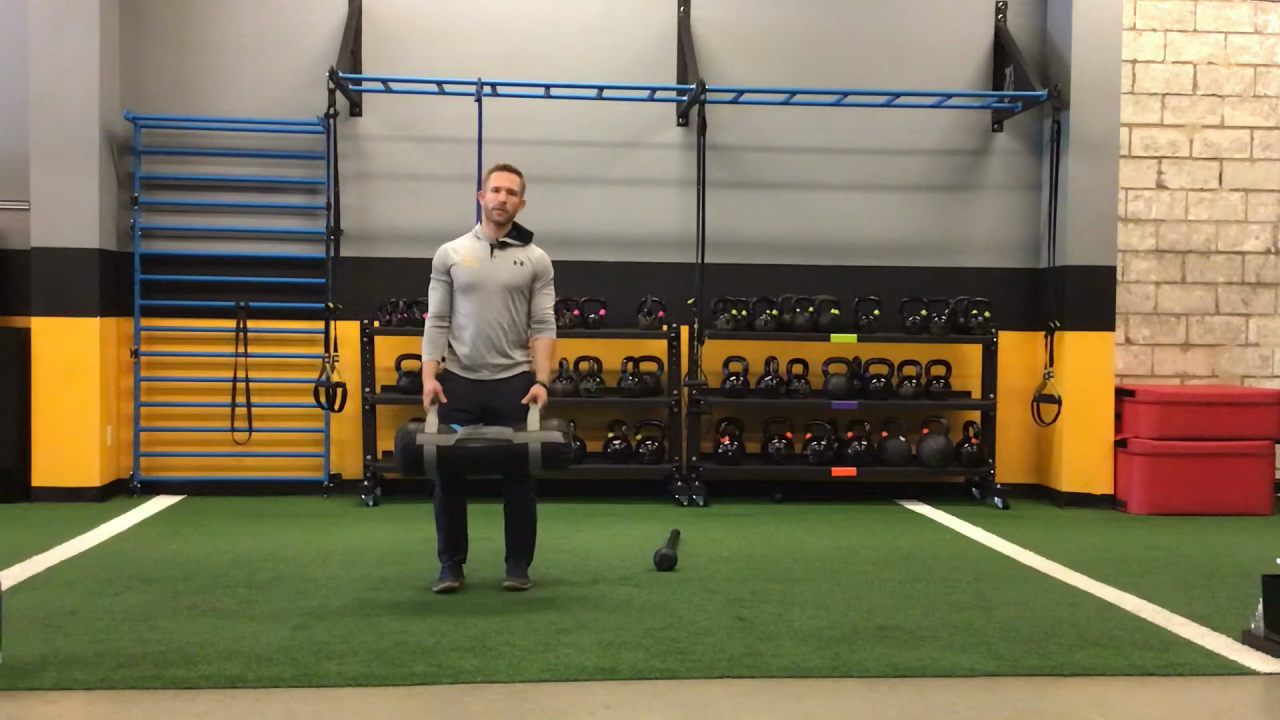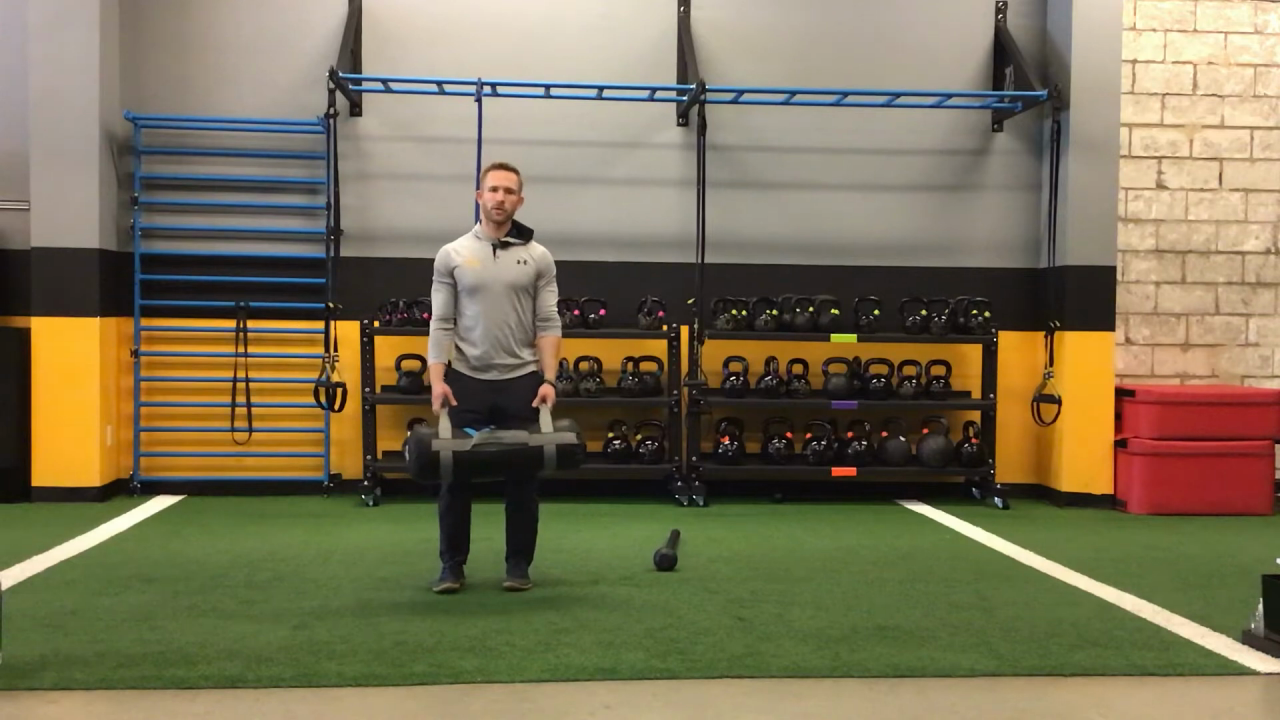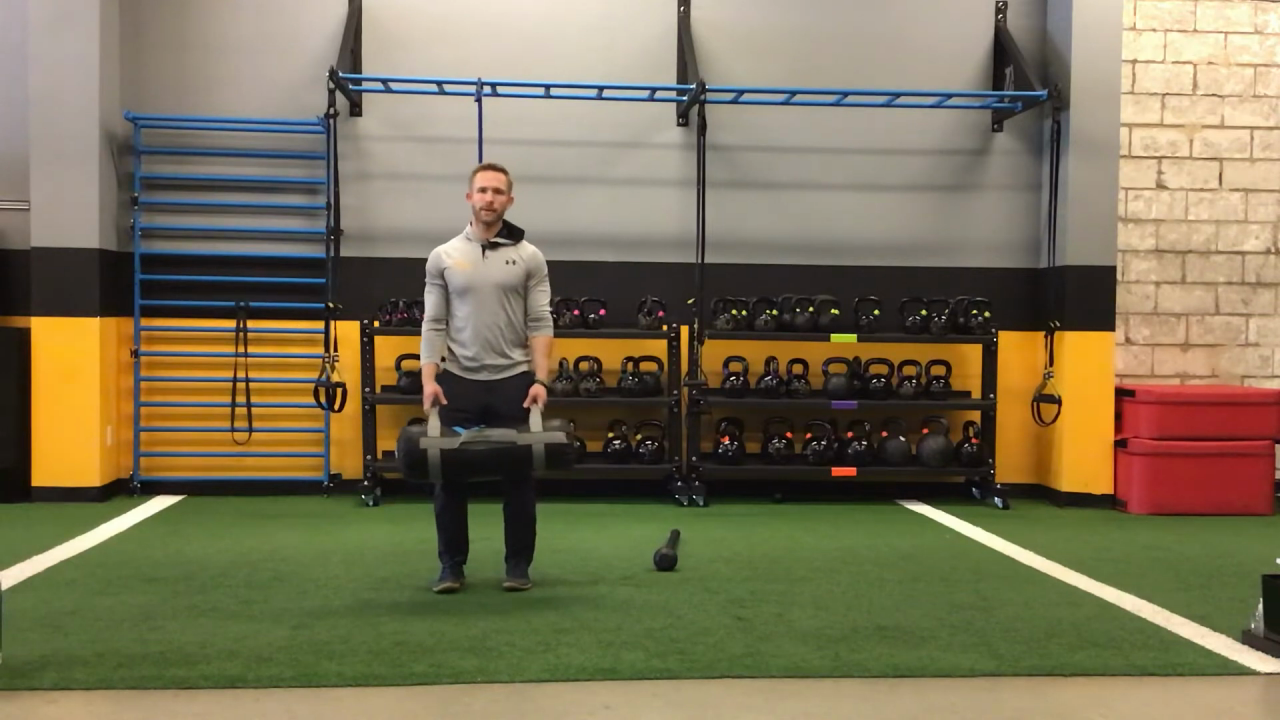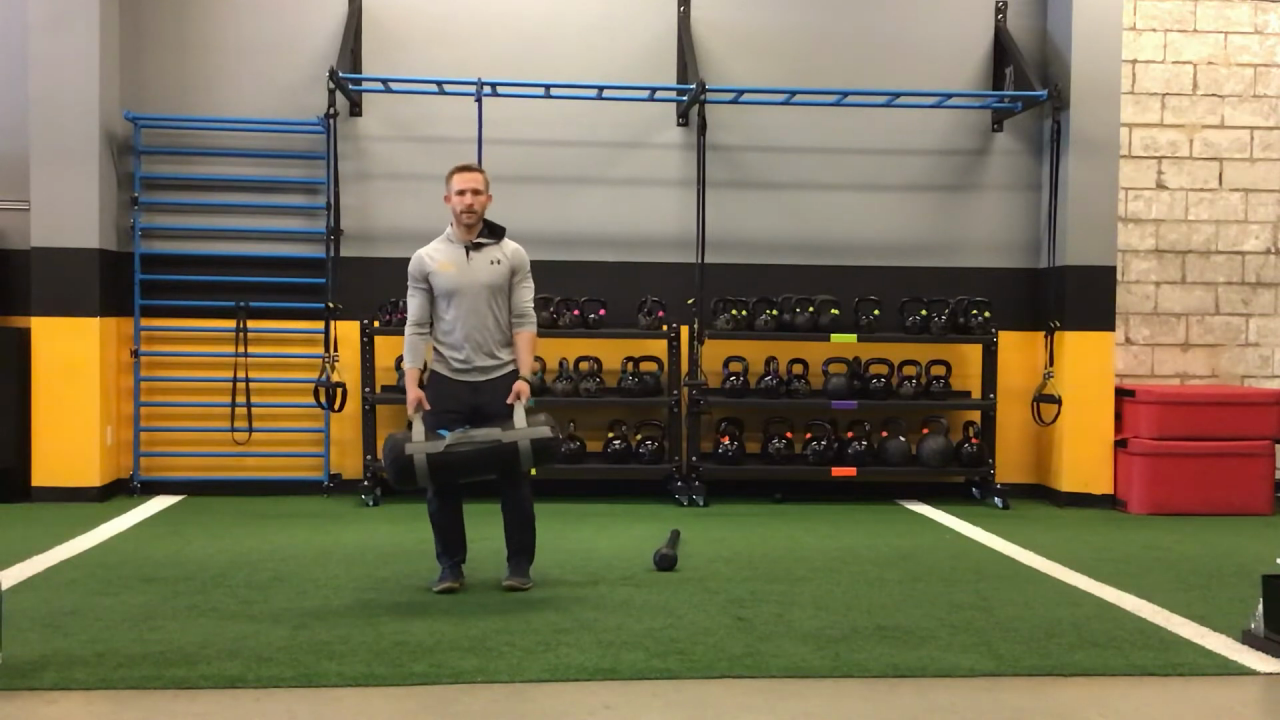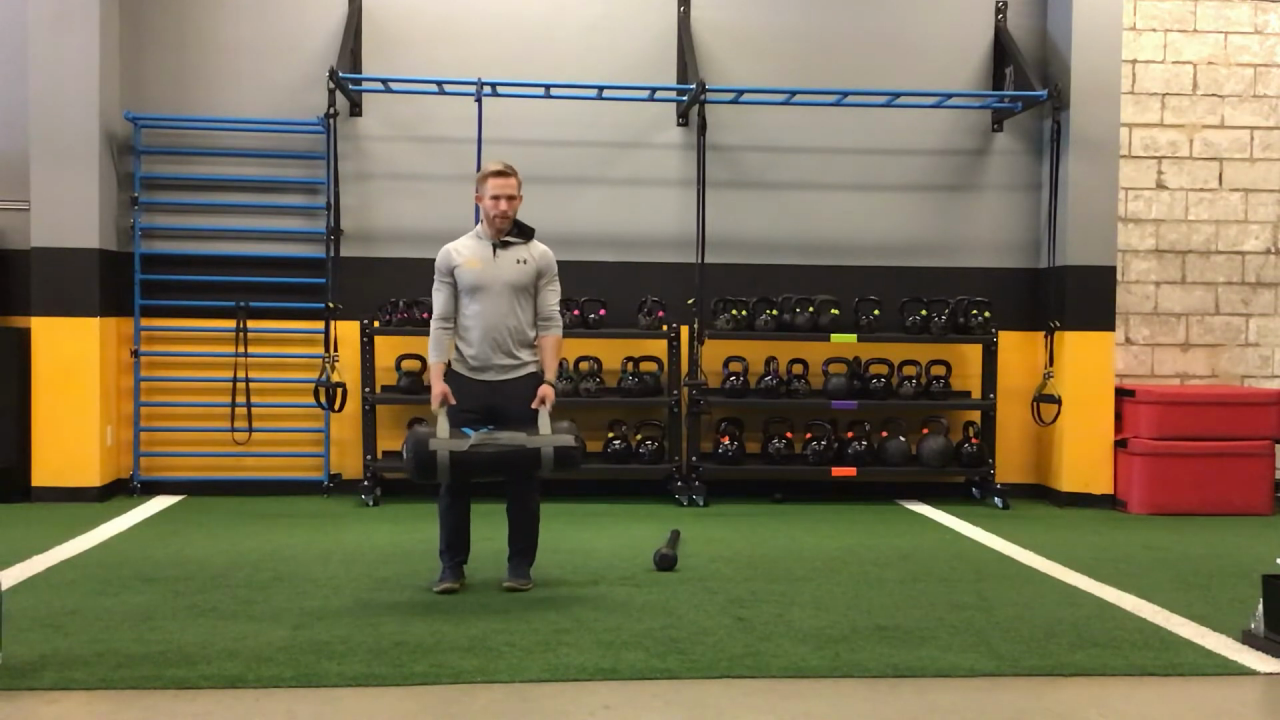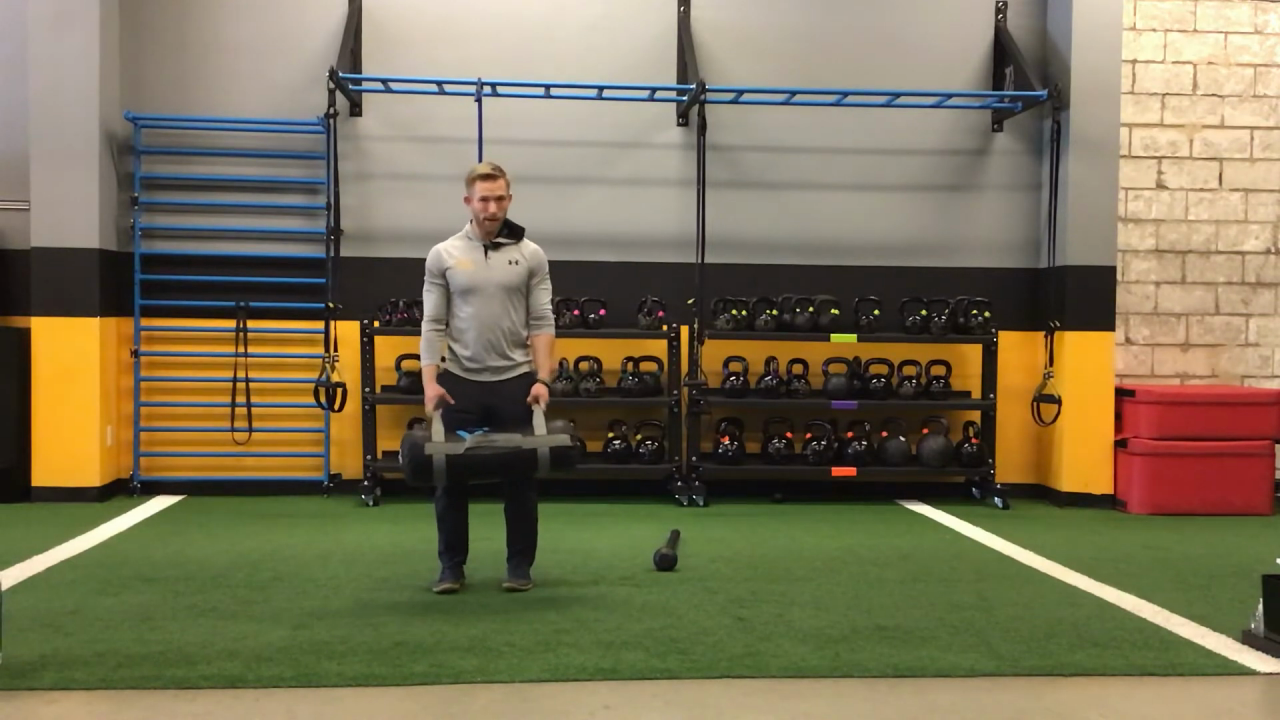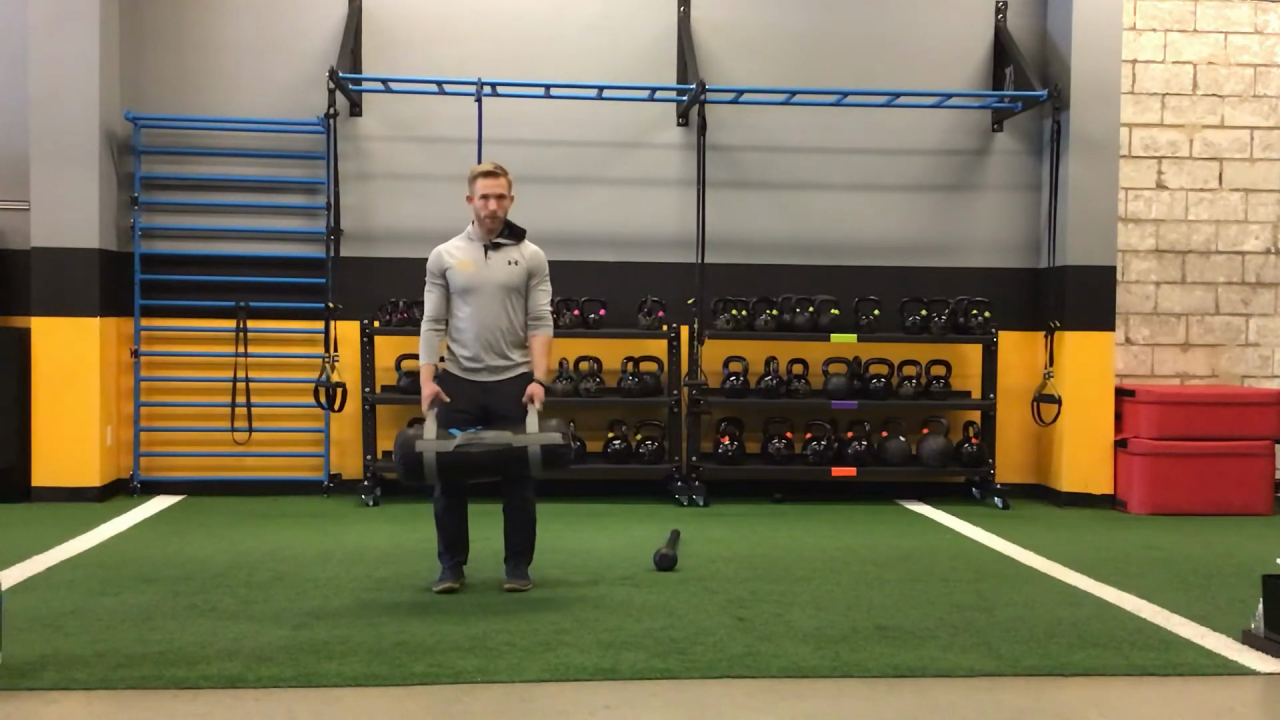
dt=0.7s
person 1, frame 1
left shoulder: (536, 260)
right shoulder: (450, 254)
left elbow: (543, 326)
right elbow: (437, 321)
left wrist: (540, 381)
right wrist: (429, 376)
left hip: (513, 383)
right hip: (459, 382)
left knee: (518, 478)
right knee: (449, 476)
left ankle: (518, 564)
right ankle: (451, 565)
person 1, frame 2
left shoulder: (538, 257)
right shoulder: (452, 255)
left elbow: (548, 324)
right elbow: (441, 324)
left wrist: (548, 379)
right wrist: (438, 380)
left hip: (521, 383)
right hip: (466, 382)
left knee: (522, 478)
right knee: (456, 477)
left ankle: (518, 564)
right ankle: (452, 565)
person 1, frame 3
left shoulder: (529, 257)
right shoulder: (443, 256)
left elbow: (540, 324)
right elbow: (433, 324)
left wrist: (540, 380)
right wrist: (429, 379)
left hip: (512, 383)
right hip: (458, 382)
left knee: (518, 479)
right knee: (450, 478)
left ankle: (518, 565)
right ankle: (452, 565)
person 1, frame 4
left shoulder: (512, 255)
right shoulder: (425, 260)
left elbow: (524, 321)
right elbow: (417, 328)
left wrist: (524, 375)
right wrist: (412, 384)
left hip: (501, 382)
right hip: (447, 384)
left knee: (514, 477)
right knee: (442, 479)
left ankle: (520, 564)
right ankle: (451, 565)
person 1, frame 5
left shoulder: (539, 256)
right shoulder: (453, 254)
left elbow: (550, 324)
right elbow: (442, 323)
left wrist: (548, 380)
right wrist: (437, 378)
left hip: (520, 383)
right hip: (466, 382)
left knee: (522, 479)
right knee: (455, 478)
left ankle: (520, 565)
right ankle: (452, 565)
person 1, frame 6
left shoulder: (531, 255)
right shoulder: (443, 255)
left elbow: (542, 322)
right elbow: (433, 324)
left wrist: (542, 379)
right wrist: (431, 381)
left hip: (515, 383)
right hip: (460, 383)
left knee: (520, 479)
right knee: (451, 479)
left ankle: (520, 565)
right ankle: (451, 566)
person 1, frame 7
left shoulder: (531, 257)
right shoulder: (444, 255)
left elbow: (540, 324)
right elbow: (433, 324)
left wrist: (538, 379)
right wrist: (427, 380)
left hip: (513, 384)
right hip: (458, 383)
left knee: (518, 480)
right knee: (449, 478)
left ankle: (518, 566)
right ankle: (451, 566)
